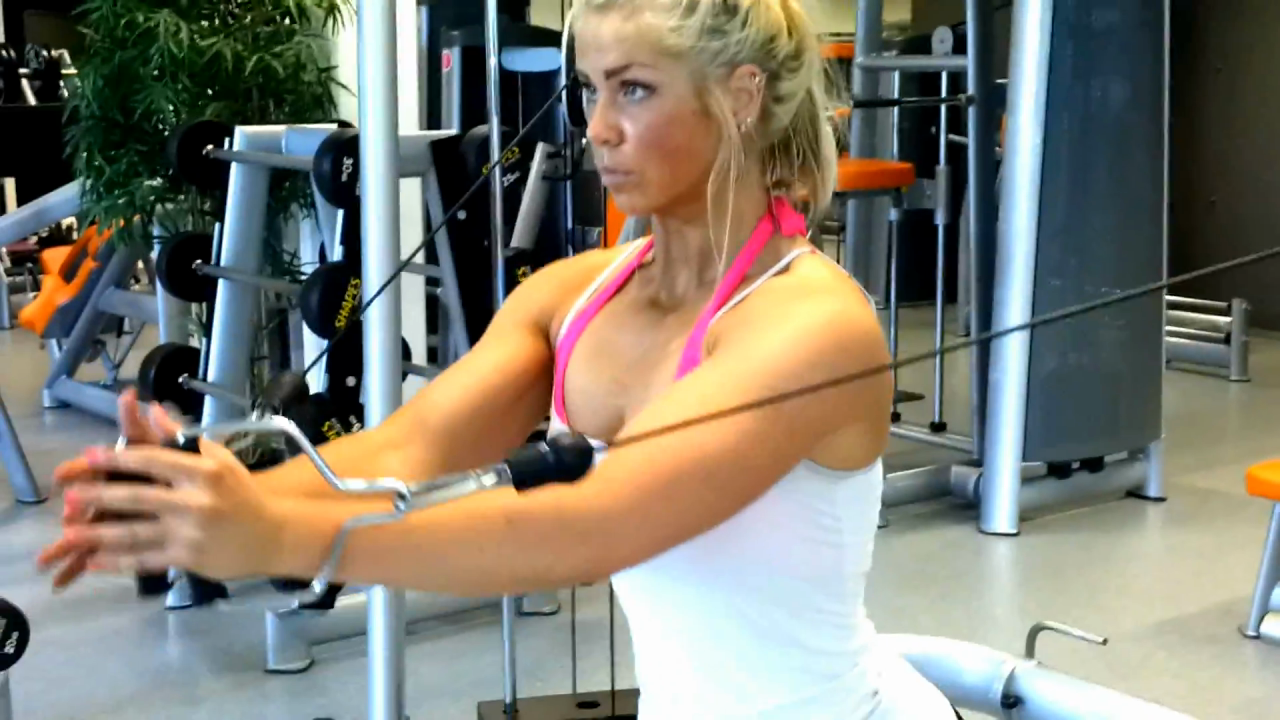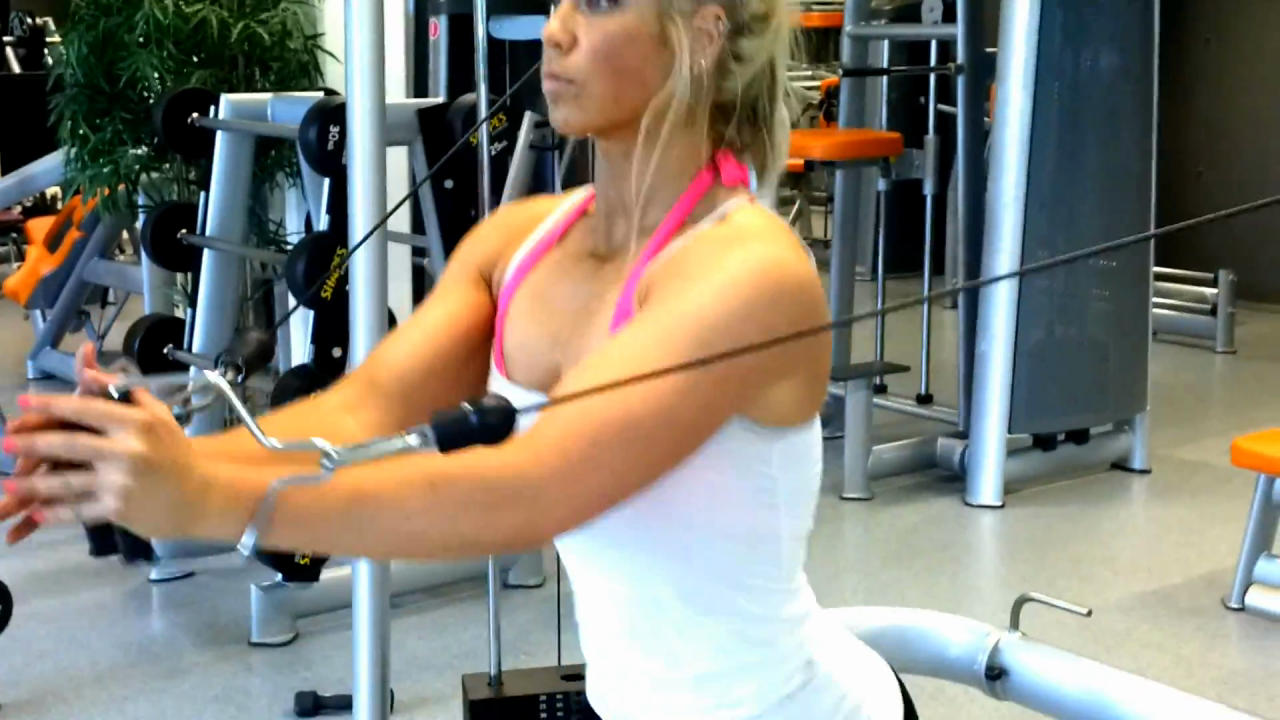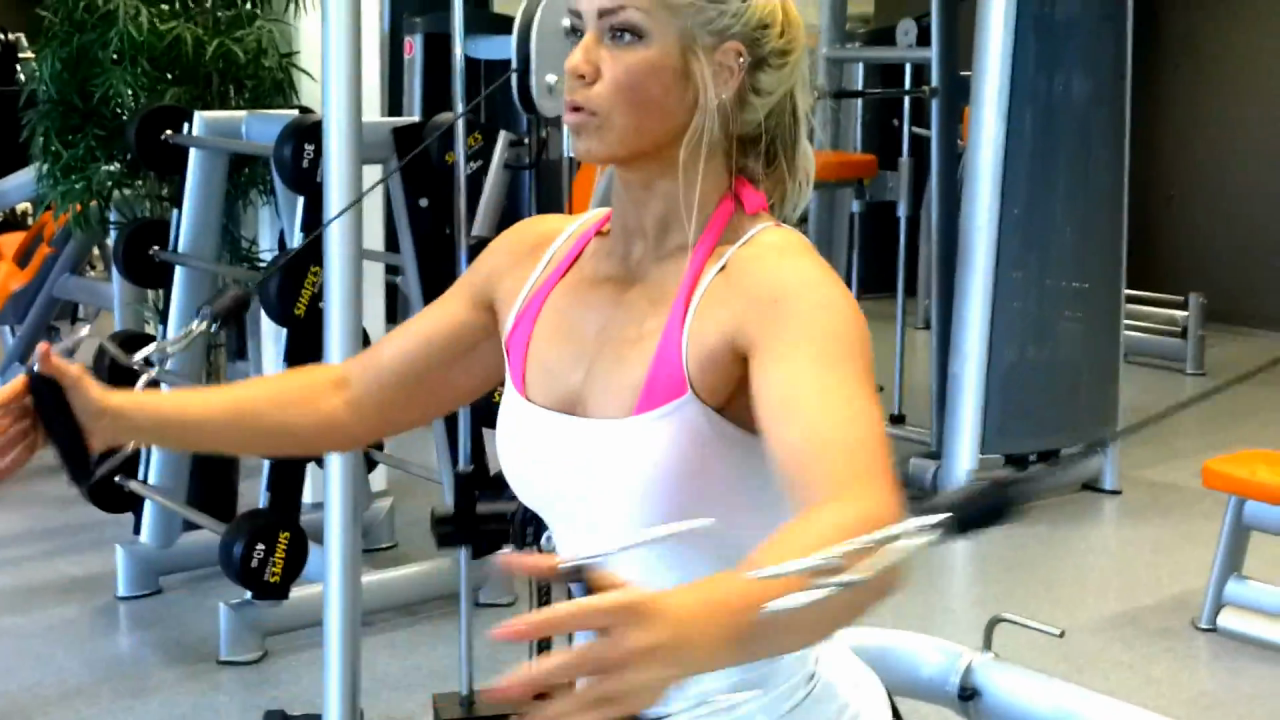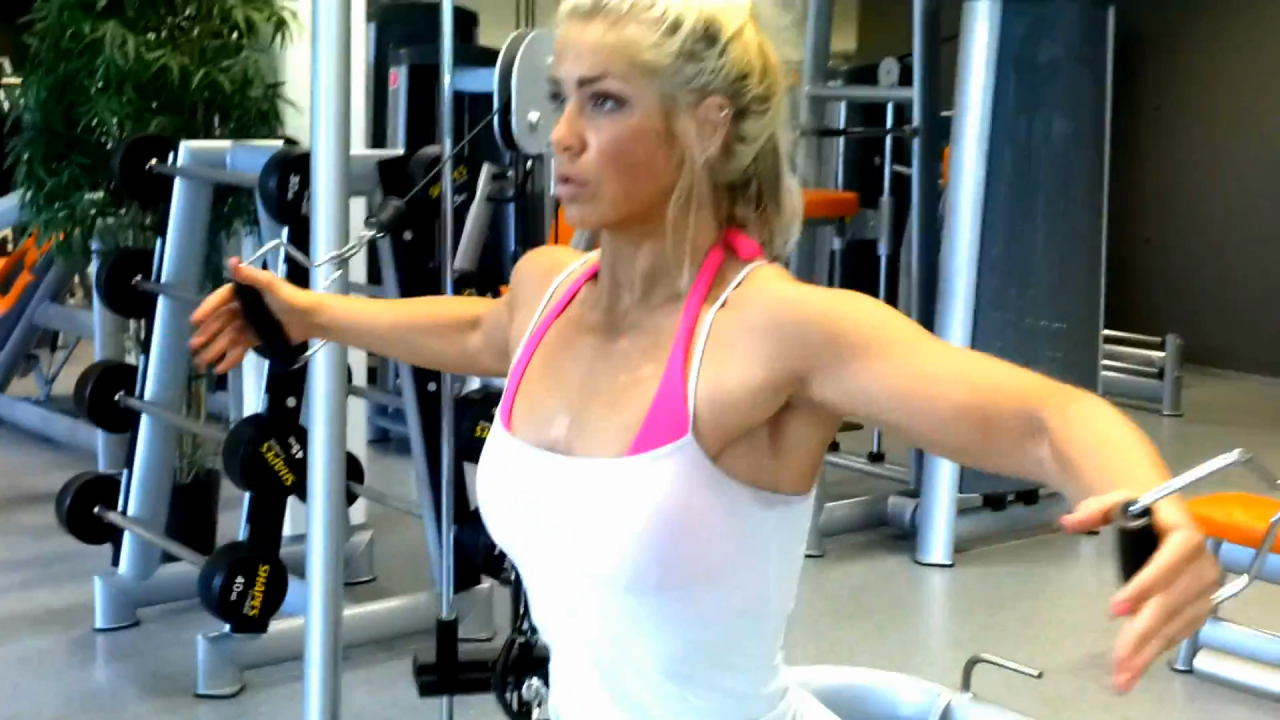
dt=0.5s
person 1, frame 1
left shoulder: (812, 320)
right shoulder: (574, 293)
left elbow: (598, 528)
right elbow: (406, 452)
left wrist: (285, 536)
right wrist: (231, 505)
person 1, frame 2
left shoulder: (748, 270)
right shoulder: (519, 239)
left elbow: (533, 491)
right elbow: (363, 414)
left wrist: (213, 499)
right wrist: (180, 463)
person 1, frame 3
left shoulder: (769, 288)
right shoulder: (535, 260)
left elbow: (861, 522)
right elbow: (349, 398)
left wrist: (689, 624)
right wrist: (113, 412)
person 1, frame 4
left shoulder: (775, 330)
right shoulder: (549, 286)
left elbow: (1047, 418)
right elbow: (488, 335)
left wrist: (1155, 518)
right wrist: (309, 314)
